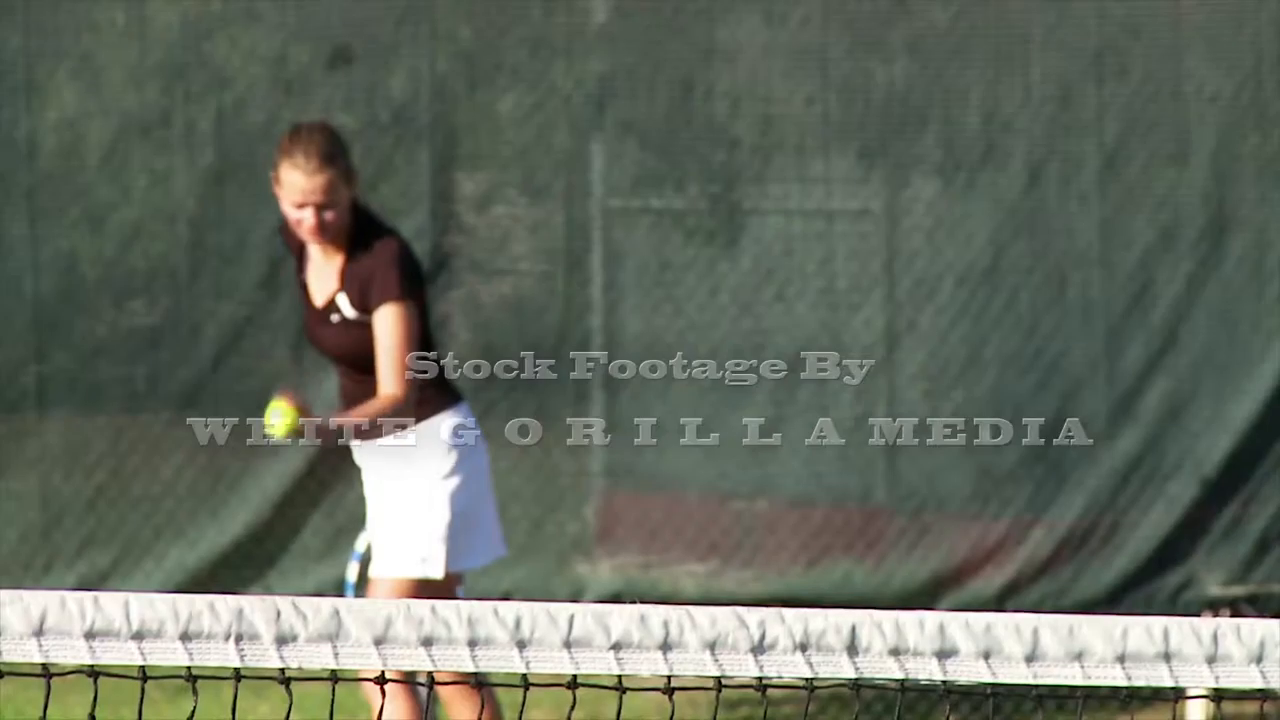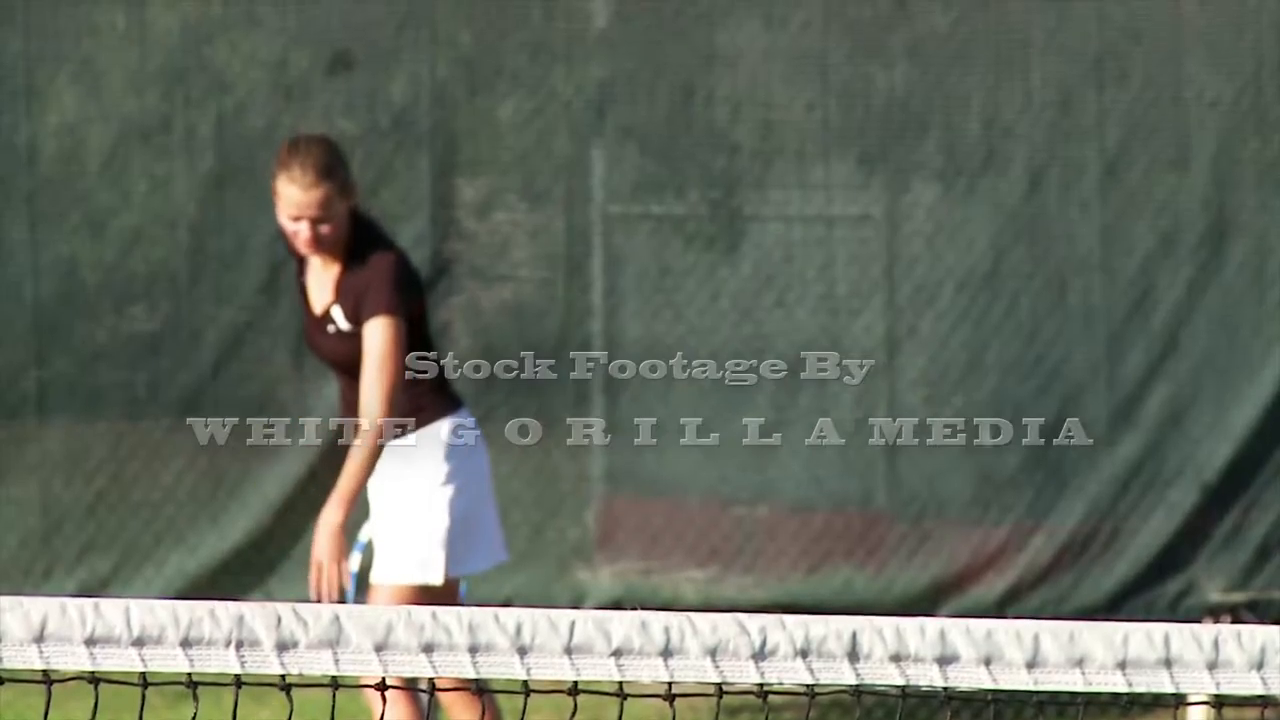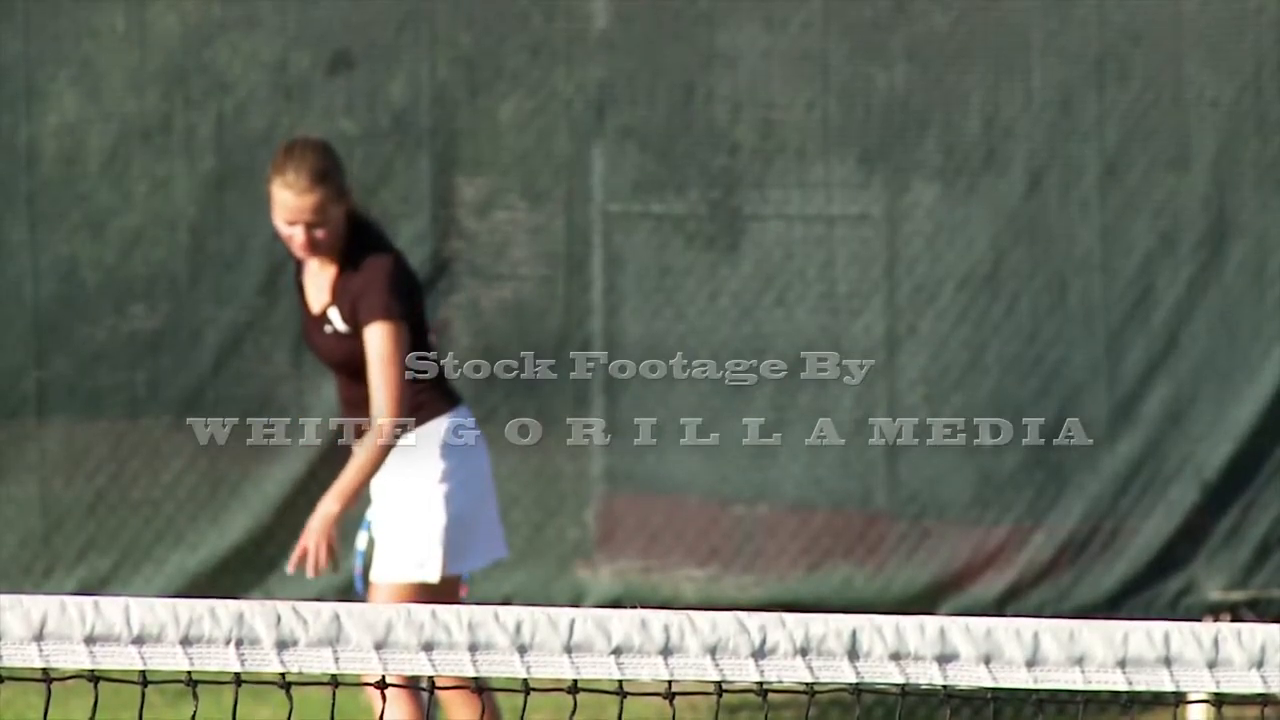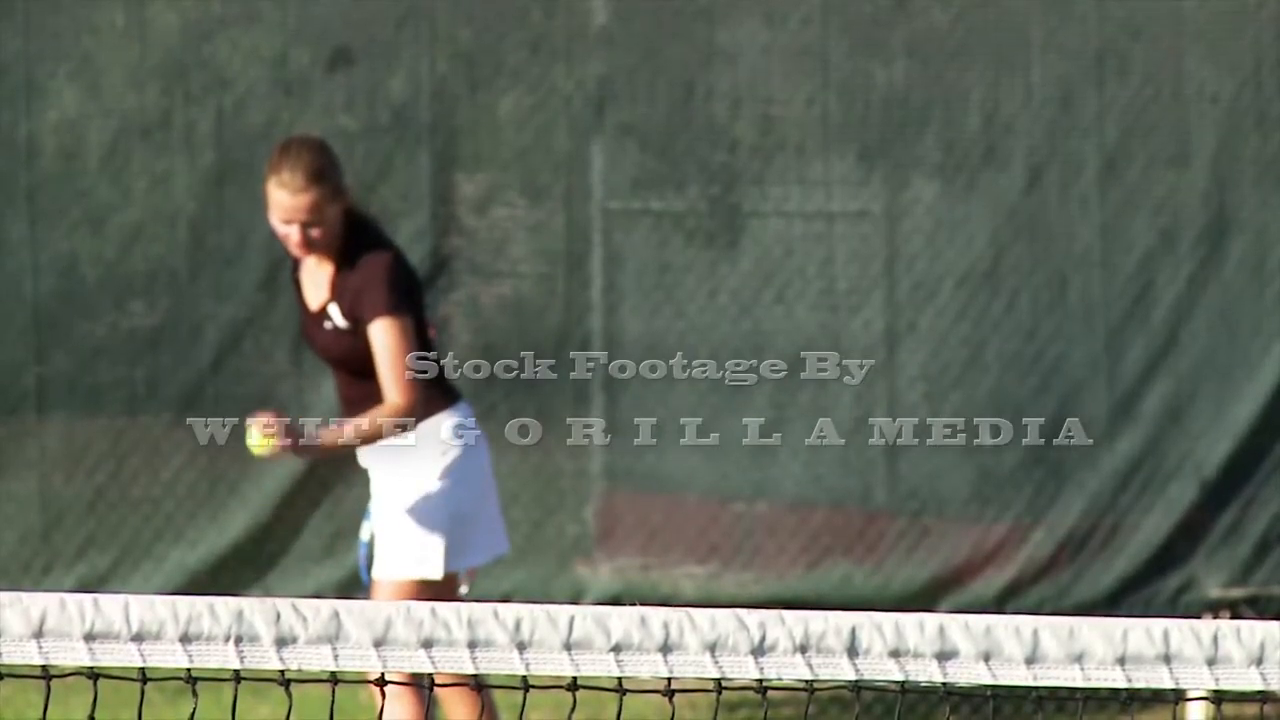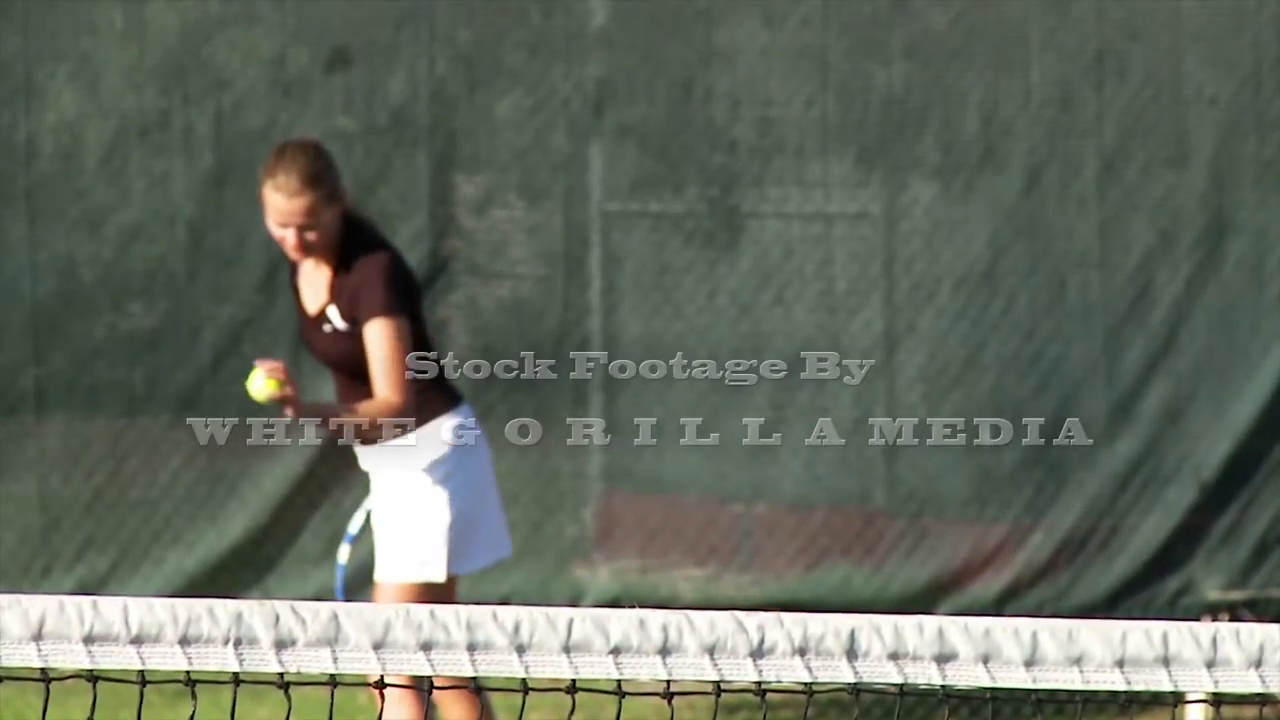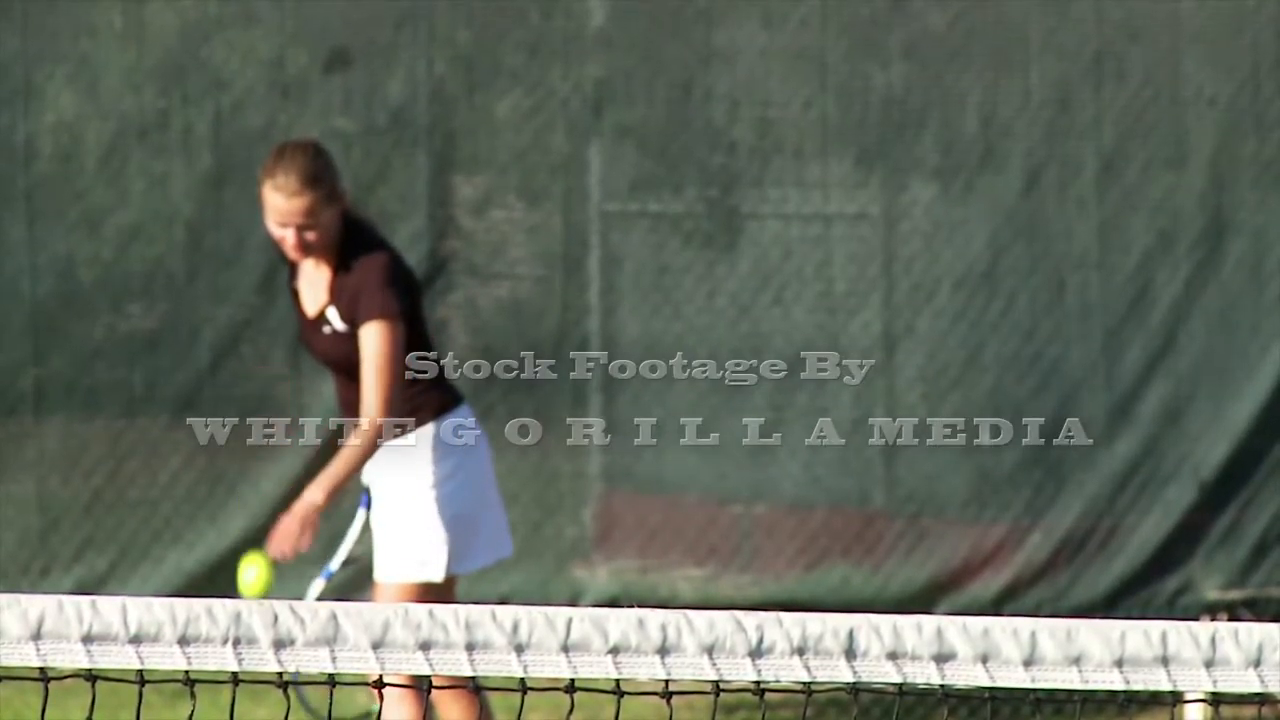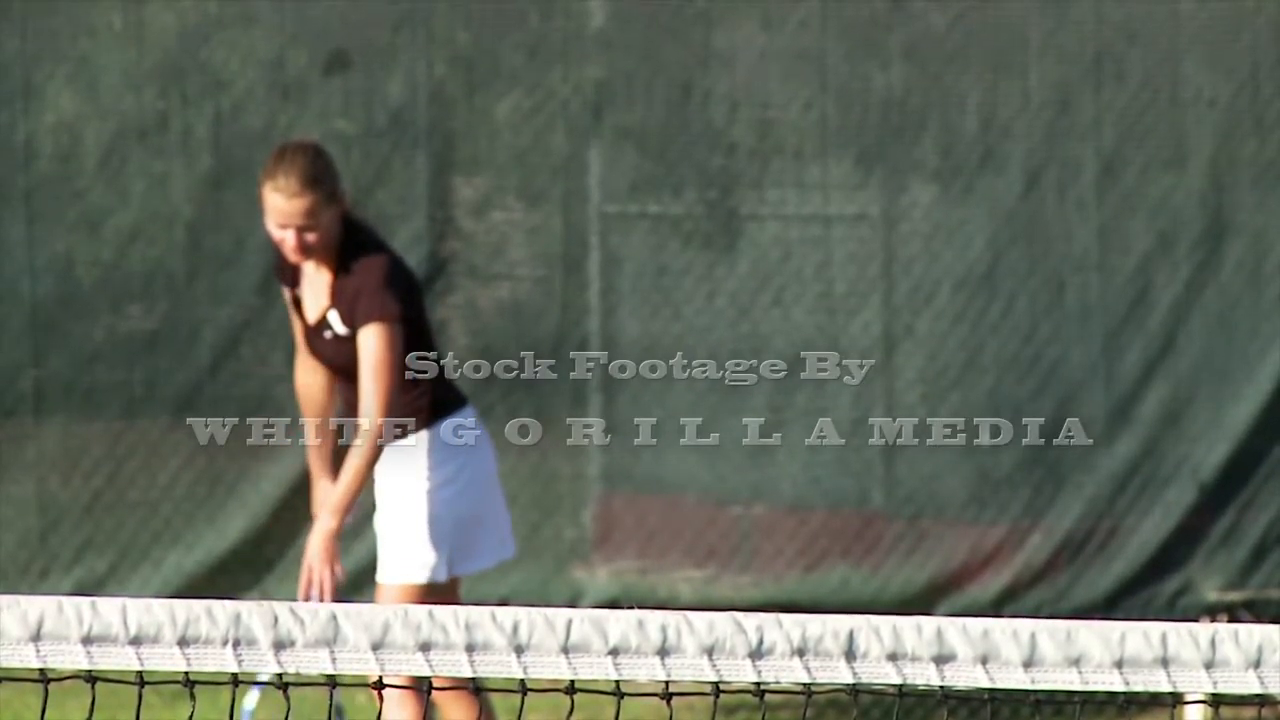
dt=0.3s
person 1, frame 1
left shoulder: (386, 259)
right shoulder: (298, 239)
left elbow: (398, 397)
left wrist: (327, 425)
left hip: (430, 449)
right hip: (383, 455)
person 1, frame 2
left shoulder: (382, 272)
right shoulder: (305, 247)
left elbow: (376, 417)
left wrist: (332, 517)
left hip: (431, 455)
right hip: (393, 460)
person 1, frame 3
left shoulder: (377, 275)
right shoulder: (306, 245)
left elbow: (388, 420)
left wrist: (328, 510)
left hip: (430, 453)
right hip: (398, 457)
person 1, frame 4
left shoulder: (376, 270)
right shoulder: (305, 244)
left elbow: (403, 405)
left wrist: (313, 441)
left hip: (431, 449)
right hip: (393, 455)
person 1, frame 5
left shoulder: (374, 271)
right shoulder: (302, 248)
left elbow: (395, 403)
left wrist: (310, 413)
left hip: (431, 449)
right hip: (390, 457)
person 1, frame 6
left shoulder: (375, 273)
right shoulder: (298, 251)
left elbow: (377, 415)
left wrist: (312, 499)
left hip: (431, 451)
right hip: (394, 455)
person 1, frame 7
left shoulder: (374, 278)
right shoulder: (292, 260)
left elbow: (375, 423)
right elbow: (313, 368)
left wrist: (327, 525)
right wrist: (320, 476)
left hip: (435, 452)
right hip: (398, 456)
